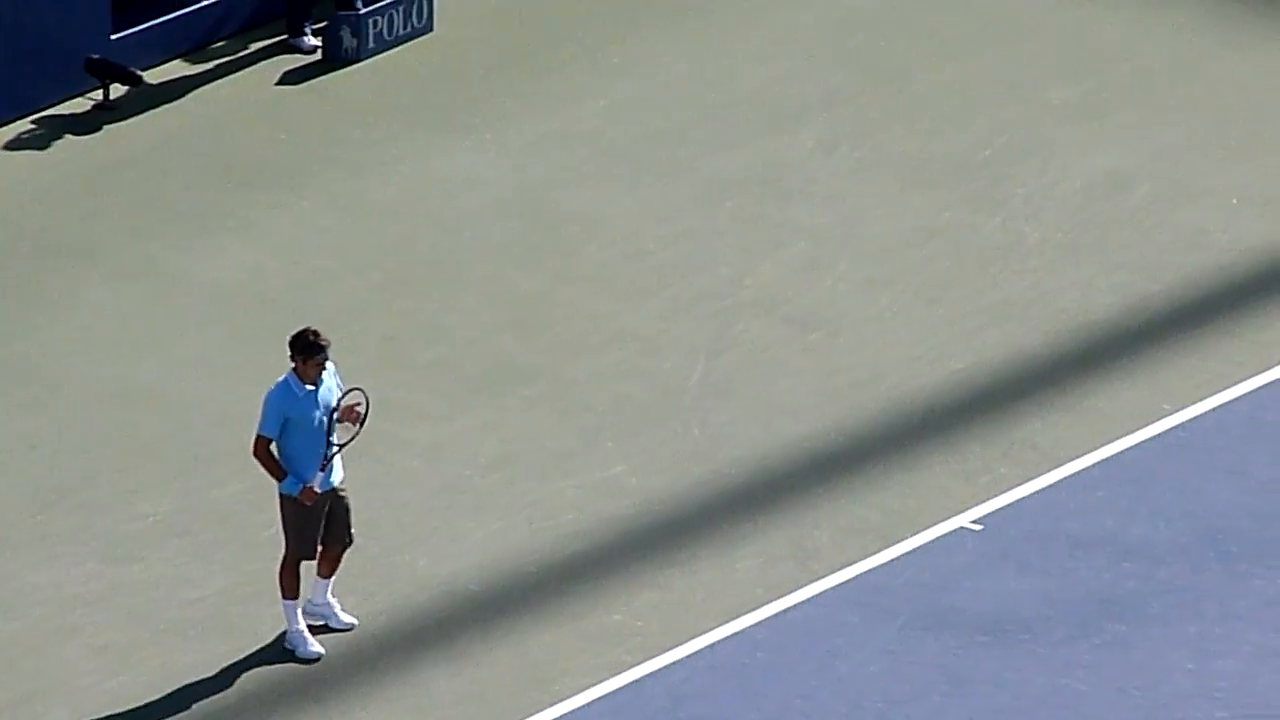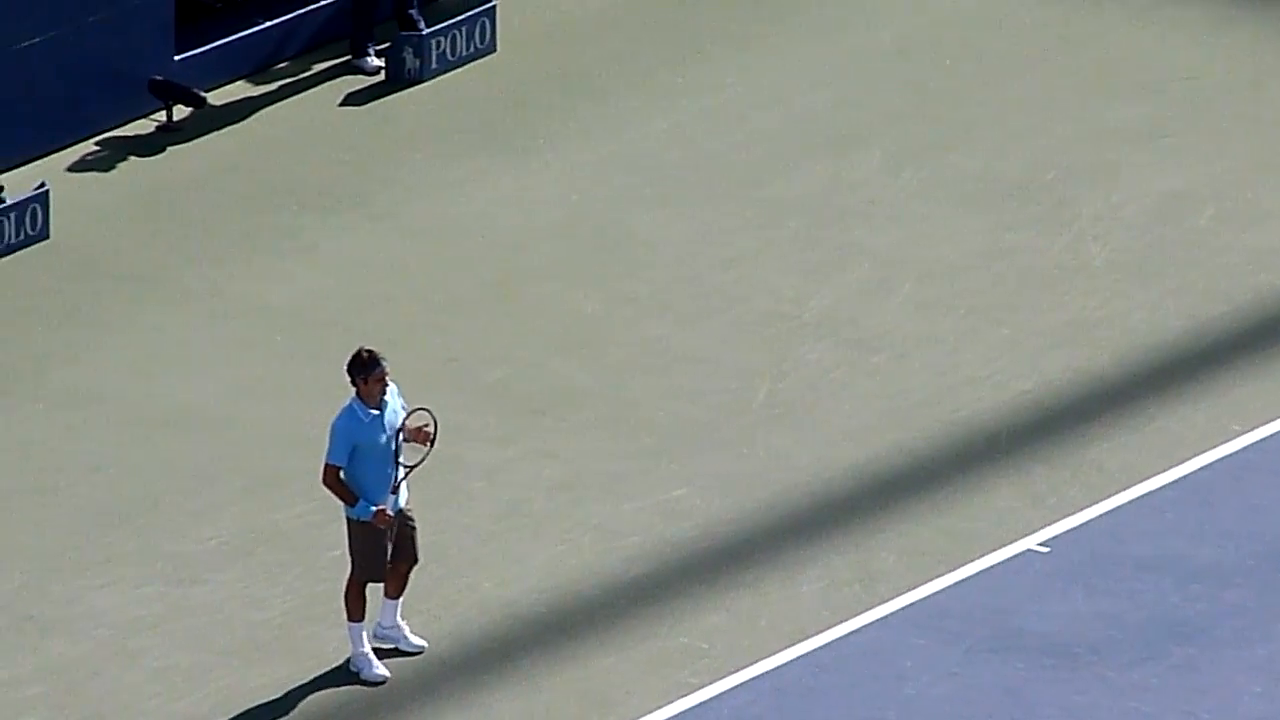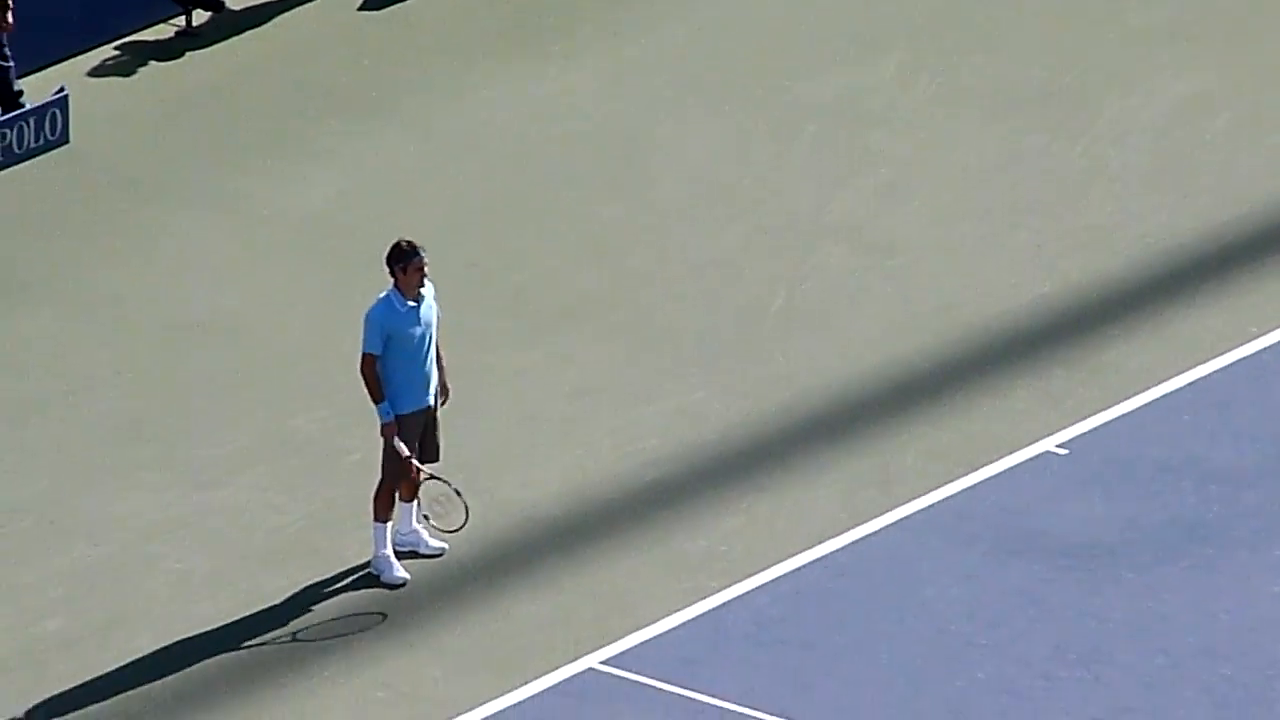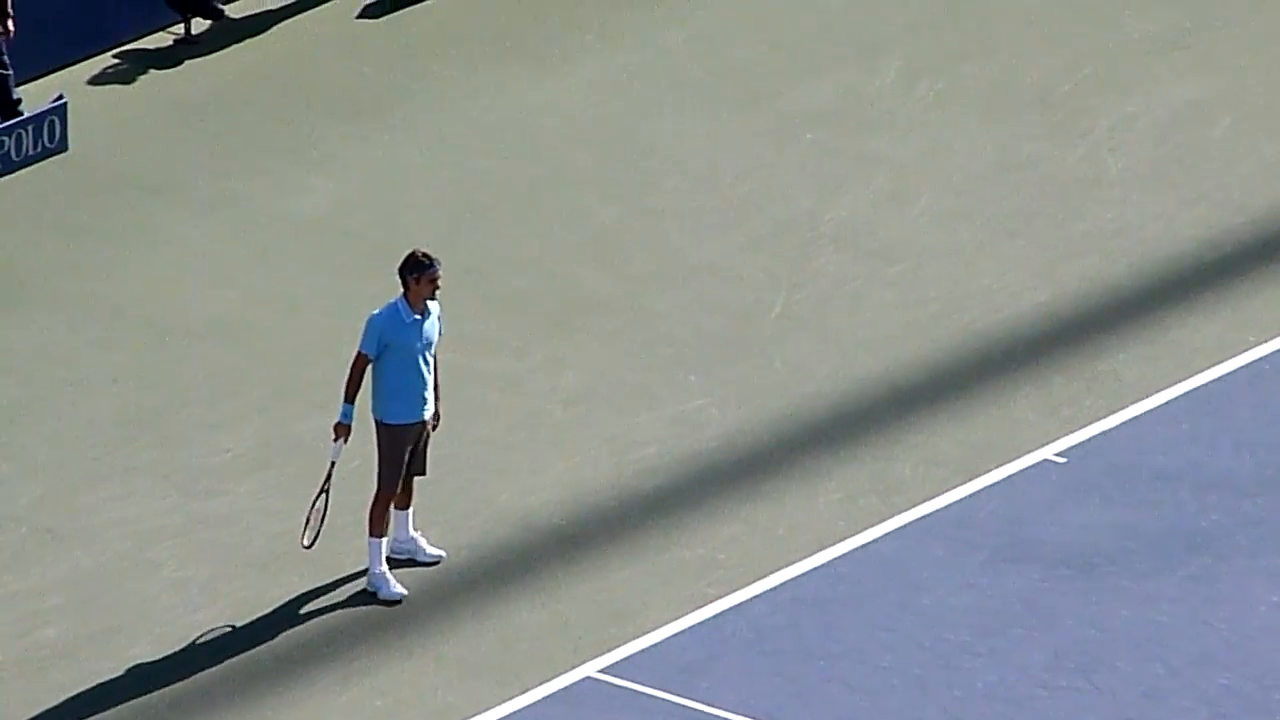
dt=0.5s
person 1, frame 1
left shoulder: (329, 374)
right shoulder: (279, 398)
right elbow: (261, 449)
left wrist: (344, 415)
right wrist: (293, 486)
left hip: (333, 481)
right hip: (300, 490)
left knee: (338, 543)
right knee: (295, 556)
left ankle: (320, 603)
right ankle: (295, 629)
person 1, frame 2
left shoulder: (392, 394)
right shoulder: (345, 424)
right elbow: (330, 477)
left wrist: (412, 436)
right wrist: (367, 511)
left hip: (398, 502)
right hip: (368, 513)
left knee: (404, 562)
right knee: (361, 578)
left ankle: (388, 626)
right ankle: (360, 652)
person 1, frame 3
left shoulder: (428, 294)
right shoulder: (380, 315)
right elbow: (368, 367)
left wrist: (442, 376)
right wrist: (383, 413)
left hip: (427, 401)
right hip: (399, 409)
left knee: (415, 470)
right knee: (393, 478)
left ankle: (409, 531)
right ankle: (382, 554)
person 1, frame 4
left shoulder: (434, 311)
right shoulder: (383, 321)
right elbow: (359, 366)
left wrist: (435, 403)
right wrist: (346, 416)
left hip: (422, 414)
right hip: (394, 419)
left knee: (407, 480)
right knee: (387, 490)
left ankle: (404, 539)
right ankle: (377, 571)
